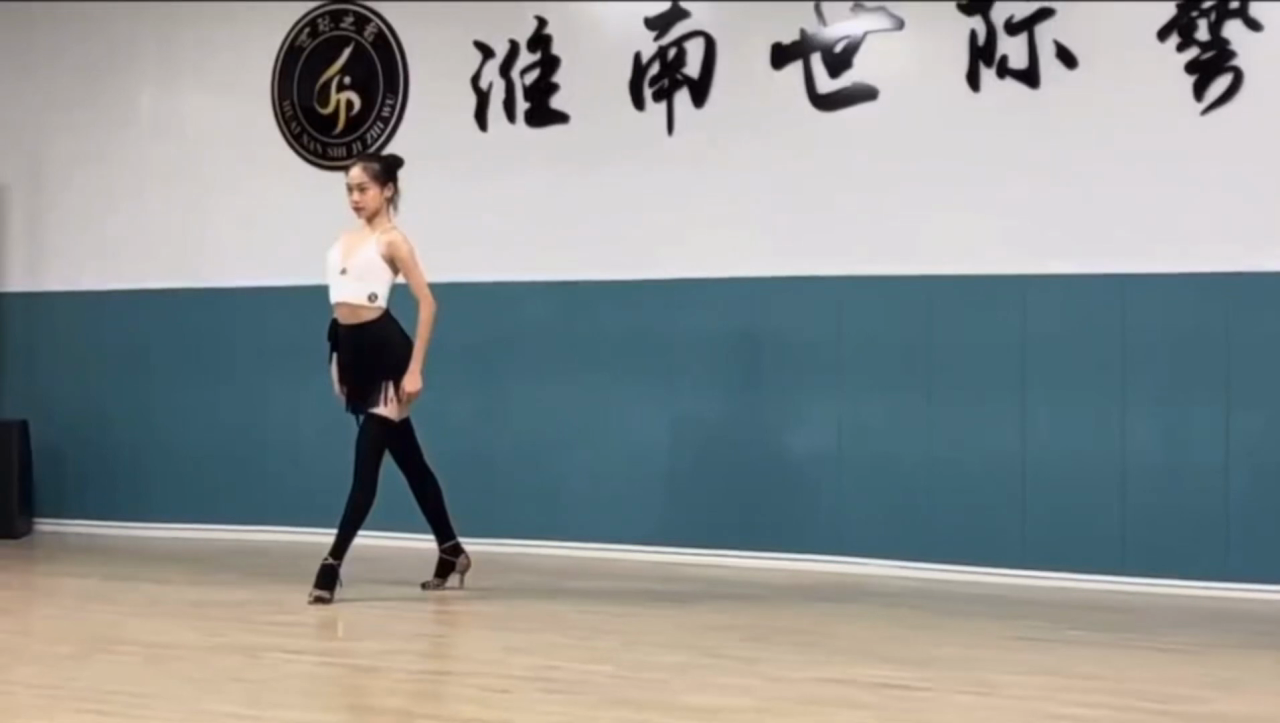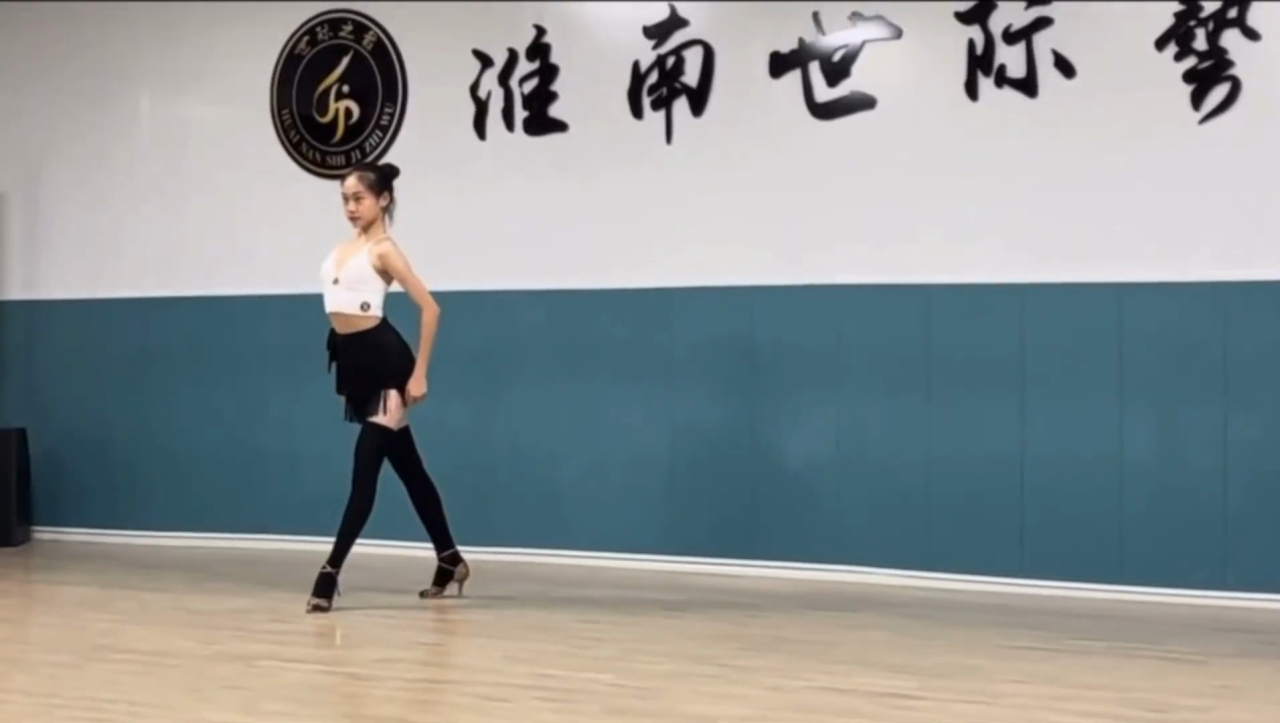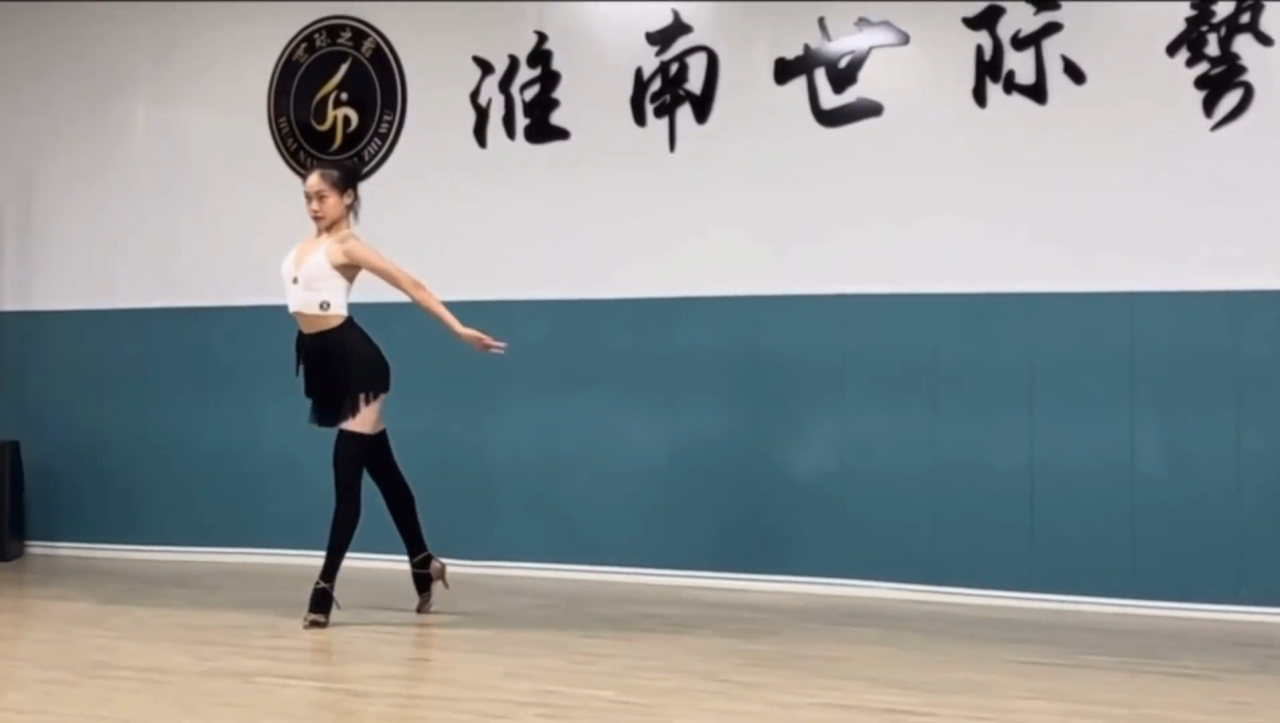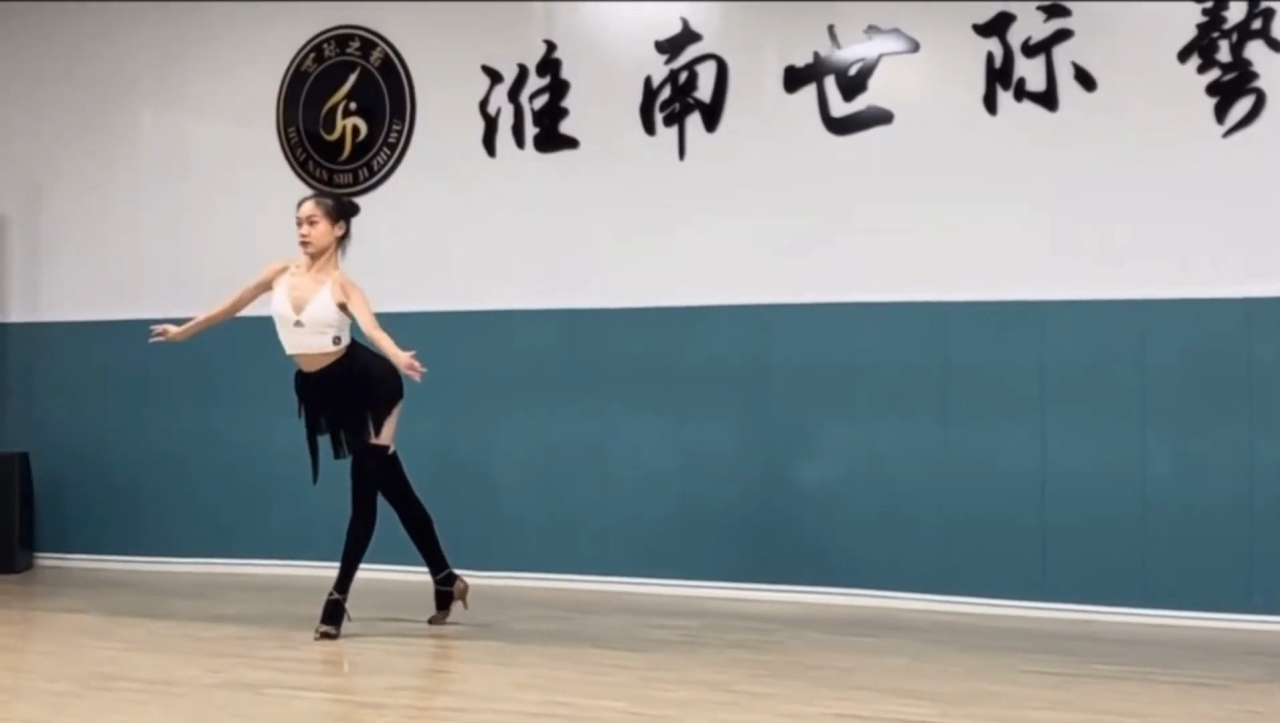
dt=0.7s
person 1, frame 1
left shoulder: (392, 239)
right shoulder: (347, 238)
left elbow: (427, 303)
left wrist: (414, 369)
right wrist: (337, 363)
left hip: (383, 348)
right hip: (351, 348)
left knee: (366, 461)
right knee: (408, 458)
left ankle: (332, 564)
right ankle: (451, 551)
person 1, frame 2
left shoulder: (383, 249)
right shoulder: (344, 247)
left elbow: (429, 308)
left wrist: (419, 373)
right wrist: (345, 368)
left hip: (382, 358)
right hip: (352, 357)
left knee: (364, 468)
right knee: (407, 466)
left ankle: (330, 573)
right ankle: (450, 560)
person 1, frame 3
left shoulder: (347, 245)
right shoulder: (309, 242)
left elbow: (410, 284)
left wrist: (459, 329)
left hip: (352, 357)
right hip: (320, 357)
left knee: (347, 470)
right knee: (381, 467)
left ankle: (325, 586)
right ankle: (423, 562)
person 1, frame 4
left shoulder: (342, 285)
right shoulder: (281, 273)
left elbow: (369, 324)
right elbow: (232, 305)
left wrist: (397, 356)
right wrist: (183, 330)
left hip: (367, 384)
right hip: (320, 389)
left knee: (366, 489)
right knee: (391, 485)
left ankle: (339, 598)
right ankle: (446, 579)
